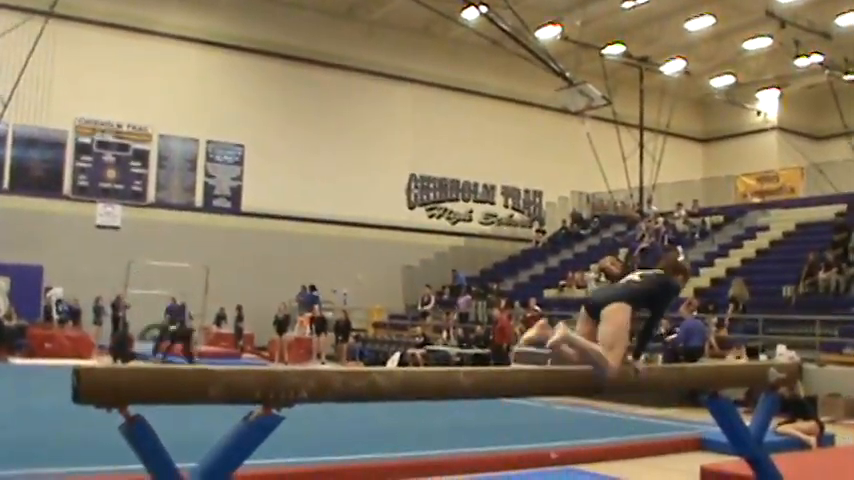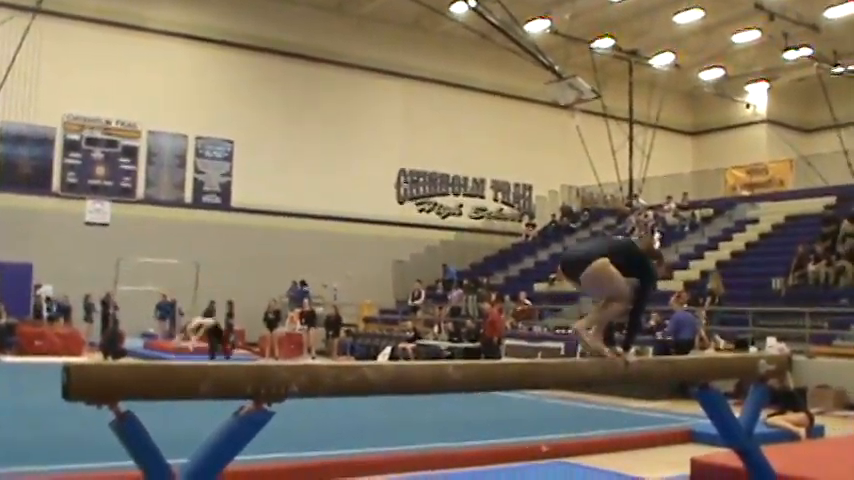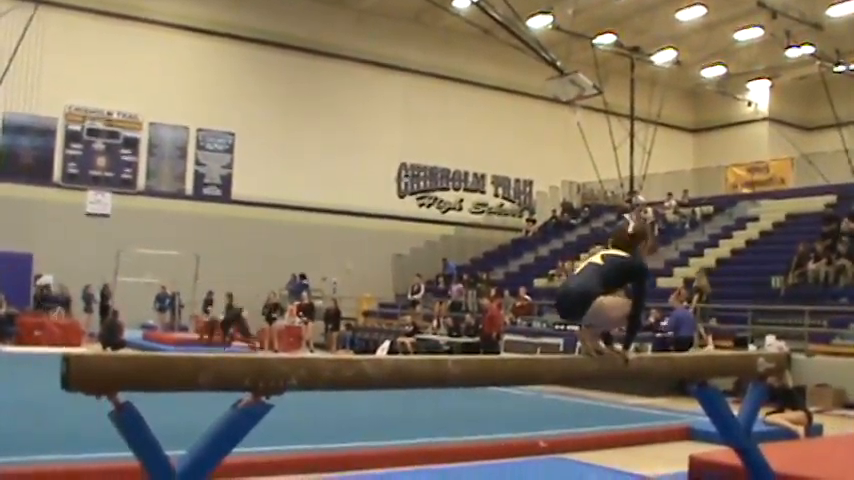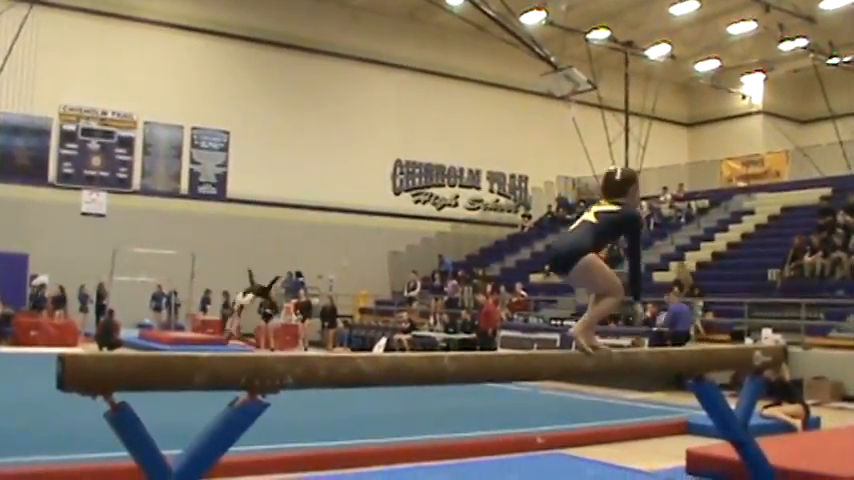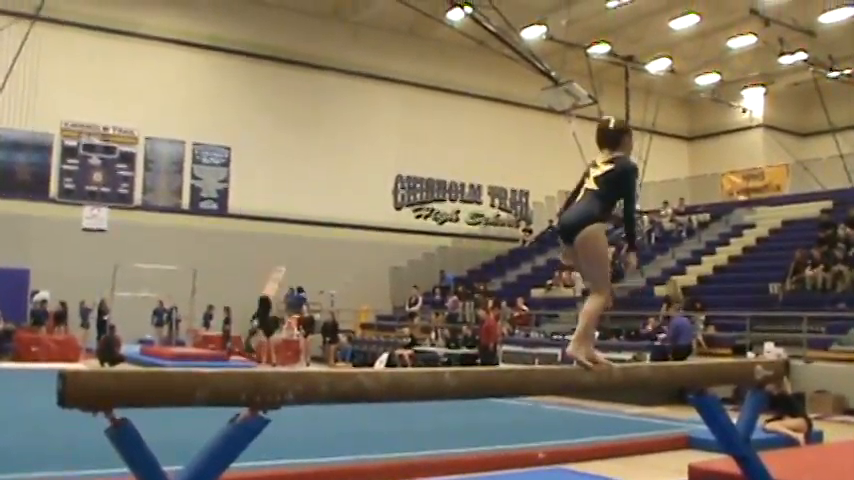
dt=0.3s
person 1, frame 1
left shoulder: (641, 275)
right shoulder: (671, 285)
right elbow: (653, 321)
right wrist: (637, 356)
left hip: (595, 301)
right hip: (615, 302)
left knee: (578, 356)
right knee: (609, 367)
left ankle: (546, 332)
right ankle: (566, 335)
person 1, frame 2
right shoulder: (647, 268)
right elbow: (637, 311)
left wrist: (610, 346)
right wrist: (626, 349)
right hip: (589, 261)
right knee: (626, 299)
left ankle: (595, 335)
right ankle: (584, 326)
person 1, frame 3
left shoulder: (603, 255)
right shoulder: (638, 267)
right elbow: (637, 311)
left wrist: (609, 344)
right wrist: (626, 348)
left hip: (563, 301)
right hip: (581, 302)
left knee: (616, 298)
right knee: (631, 309)
left ankle: (591, 333)
right ankle: (588, 333)
person 1, frame 4
left shoulder: (598, 208)
right shoulder: (631, 215)
right elbow: (634, 258)
right wrist: (636, 300)
left hip: (557, 254)
right hip: (576, 254)
left knee: (604, 288)
right knee: (616, 292)
left ankle: (587, 334)
right ankle: (581, 329)
person 1, frame 5
left shoulder: (594, 167)
right shoulder: (627, 167)
left elbow: (569, 202)
right elbow: (628, 210)
left wrist: (568, 248)
right wrist: (631, 249)
left hip: (568, 223)
right hip: (587, 225)
left knee: (598, 289)
right knee: (601, 291)
left ankle: (586, 346)
right ankle: (578, 344)
